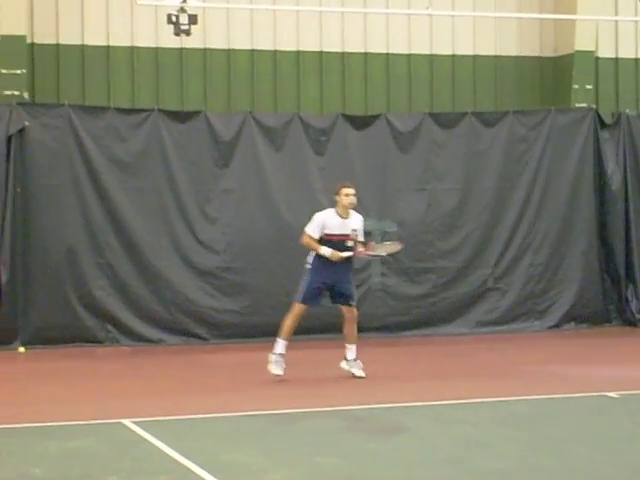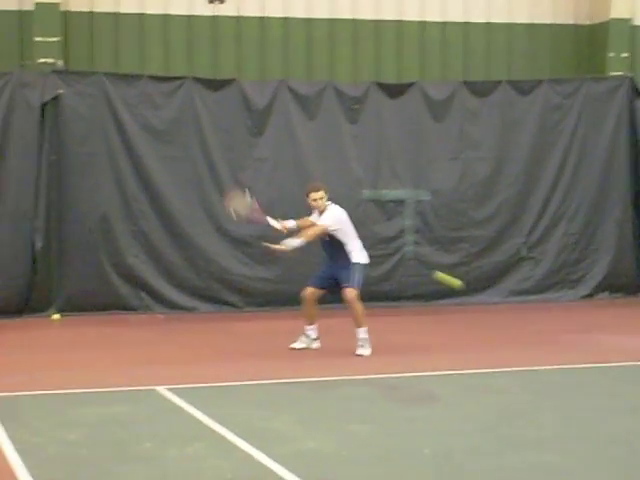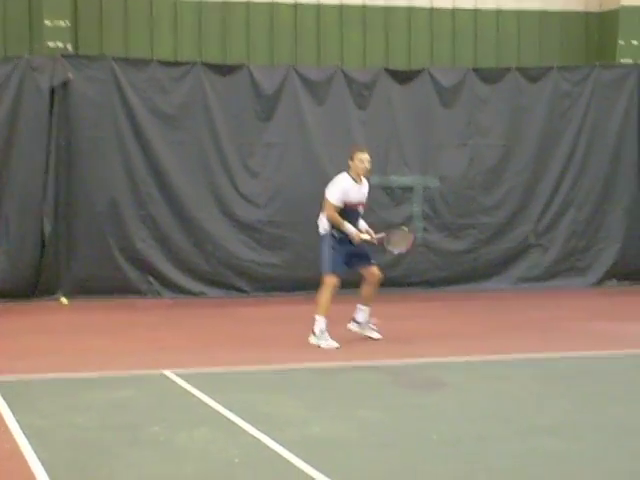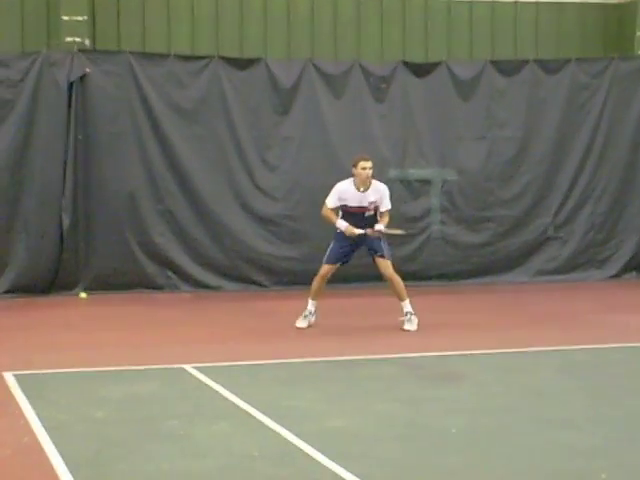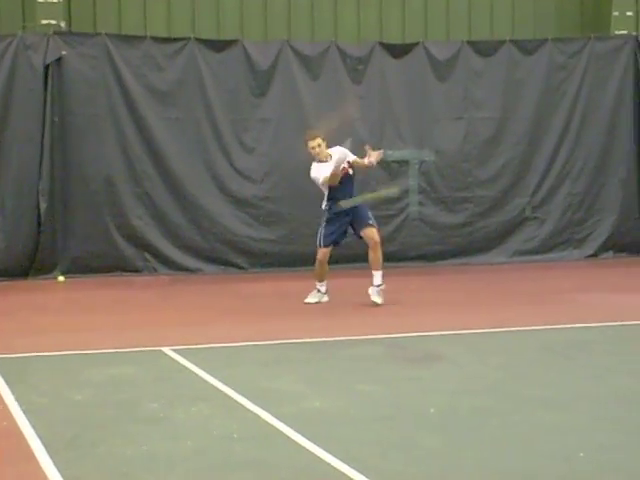
dt=1s
person 1, frame 1
left shoulder: (358, 219)
right shoulder: (323, 217)
left elbow: (357, 245)
right elbow: (305, 239)
left wrist: (361, 251)
right wrist: (327, 252)
left hip: (342, 271)
right hip: (318, 269)
left knee: (351, 314)
right knee: (297, 310)
left ankle: (351, 360)
right ankle: (278, 354)
person 1, frame 2
left shoulder: (333, 212)
right shoulder: (319, 213)
left elbow: (316, 231)
right elbow: (312, 222)
left wrist: (290, 242)
right wrist: (291, 225)
left hip: (353, 260)
right hip: (333, 262)
left knee: (350, 296)
right knee: (308, 296)
left ankle: (363, 340)
right ankle: (310, 337)
person 1, frame 3
left shoulder: (364, 184)
right shoulder: (340, 183)
right elbow: (328, 212)
left wrist: (363, 226)
right wrist: (351, 230)
left hip: (352, 239)
right hip: (333, 237)
left knee: (374, 276)
right knee: (331, 283)
left ankle: (360, 321)
right ankle: (319, 332)
person 1, frame 4
left shoulder: (381, 189)
right shoulder: (341, 188)
left elbow: (385, 215)
right elbow: (326, 211)
left wrist: (379, 227)
right wrist: (343, 225)
left hip: (372, 233)
right hip: (346, 234)
left knee: (388, 272)
right knee: (323, 272)
left ankle: (409, 313)
right ankle: (310, 311)
person 1, frame 5
left shoulder: (339, 150)
right shoulder: (316, 171)
left elbow: (360, 165)
right elbow: (332, 182)
left wrist: (371, 160)
right wrist: (337, 167)
left hip: (356, 205)
right hip: (334, 212)
left knee: (374, 240)
right knee: (322, 256)
left ankle: (376, 286)
right ankle: (320, 291)
